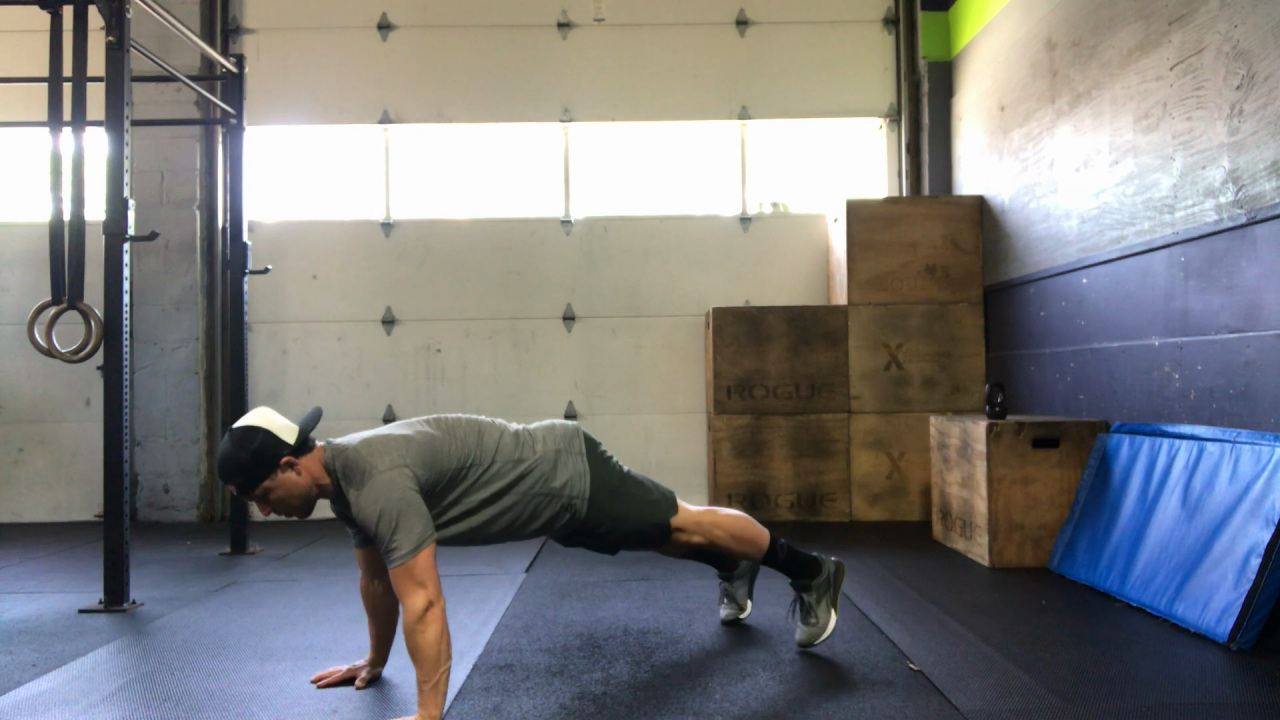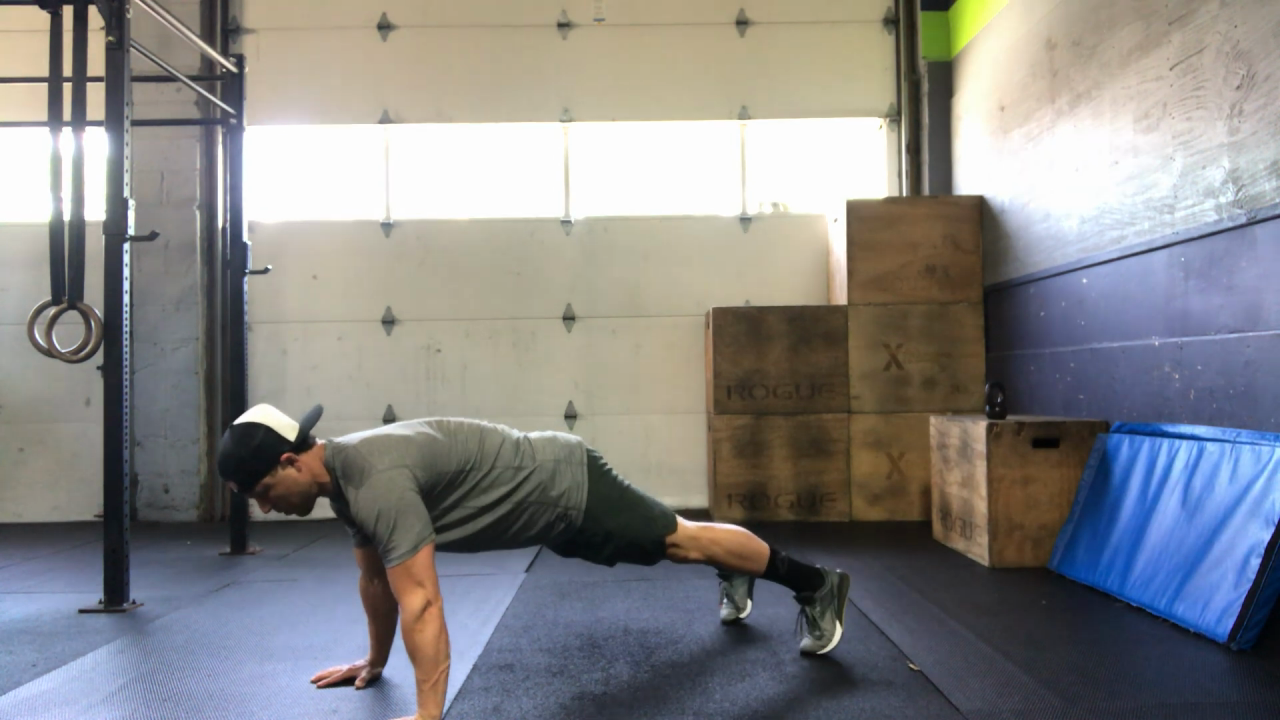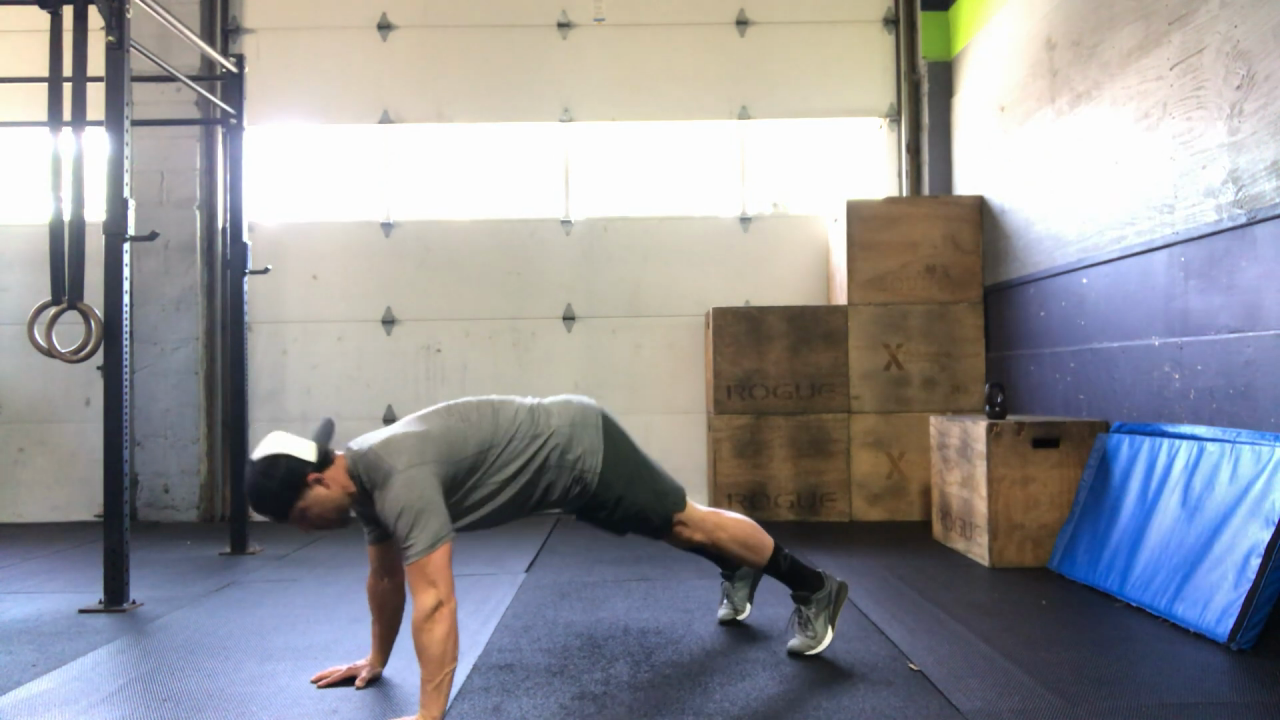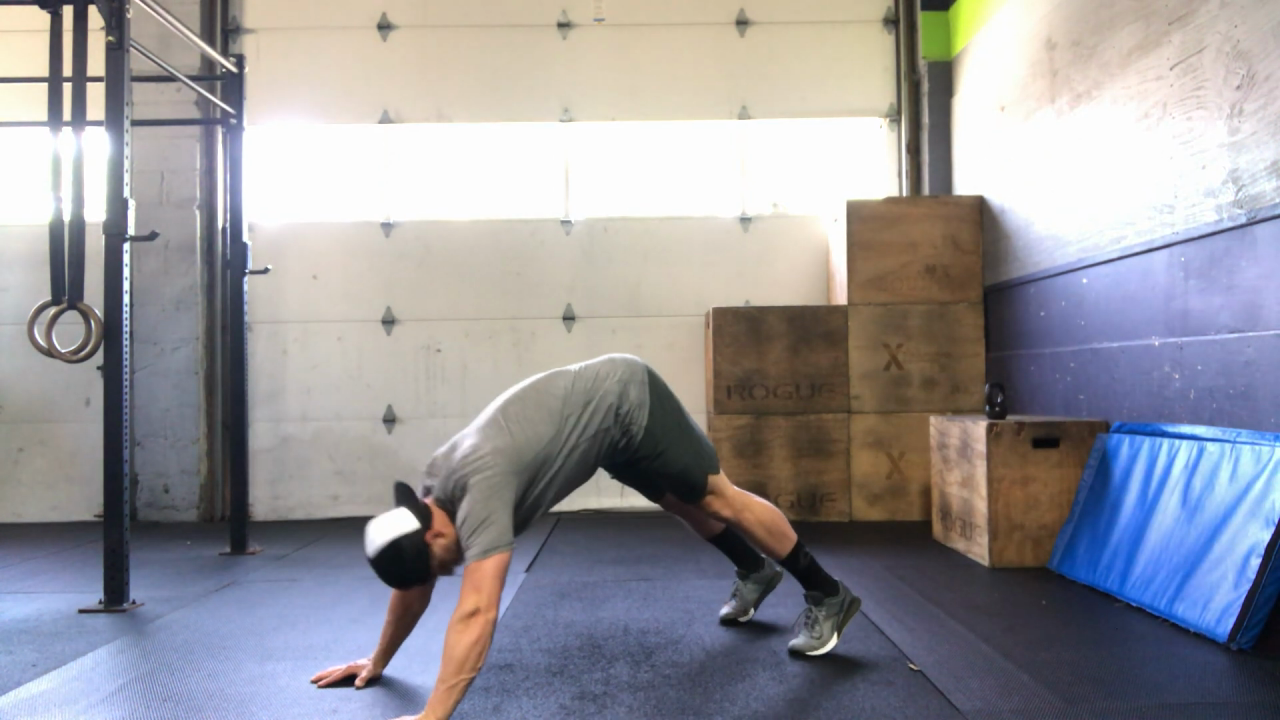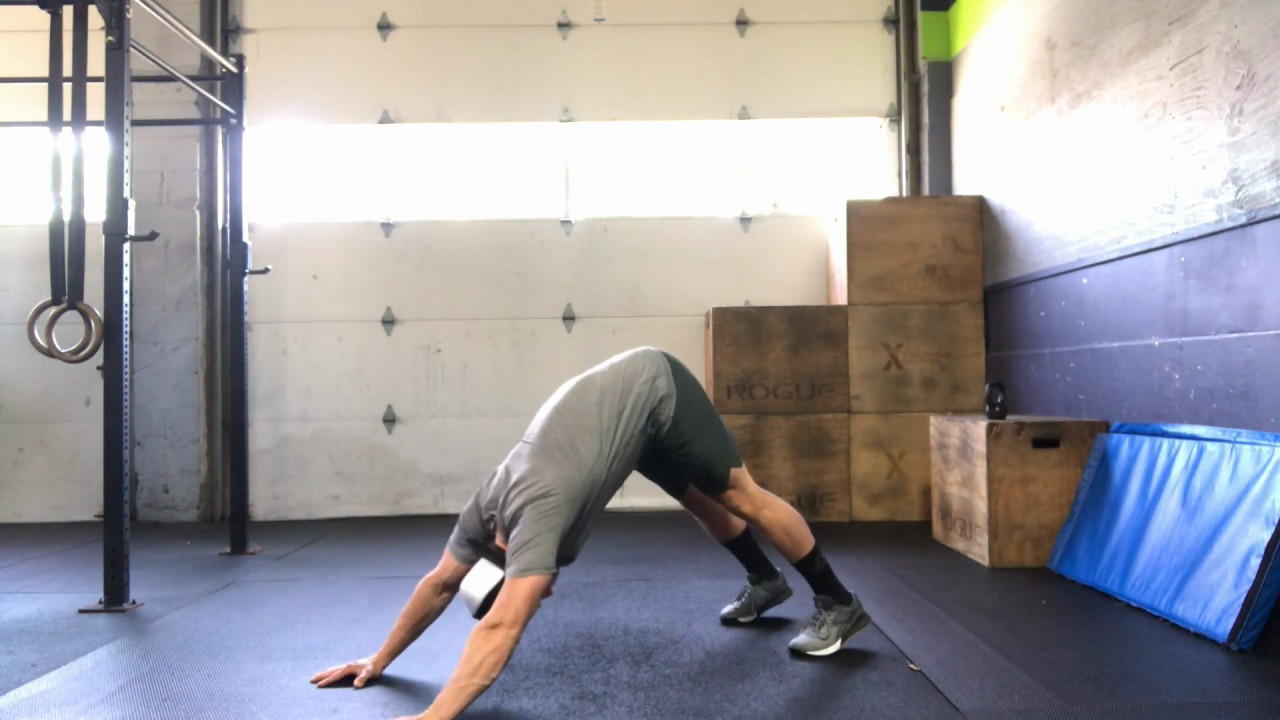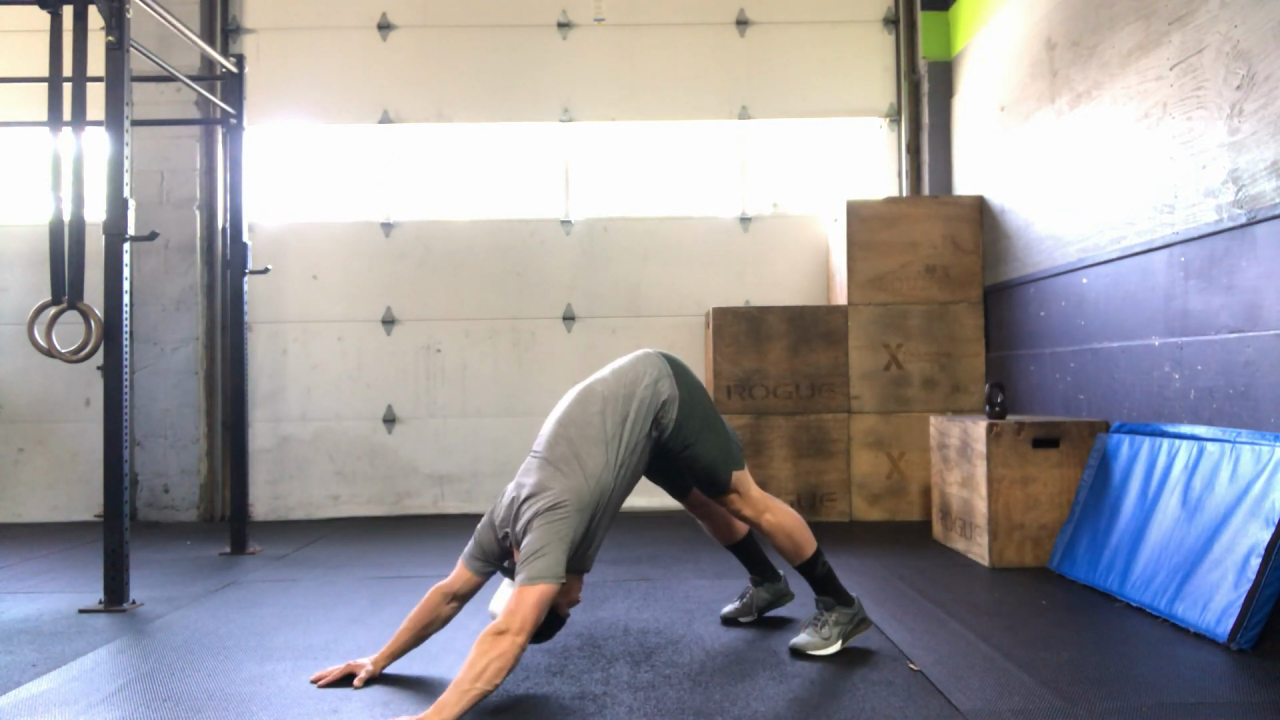
dt=0.7s
person 1, frame 1
left shoulder: (377, 483)
right shoulder: (344, 478)
left elbow: (423, 602)
right elbow: (376, 577)
right wrist: (374, 660)
left hip: (566, 477)
right hip: (552, 485)
left knee: (682, 524)
right knee: (661, 533)
left ankle: (812, 575)
right ankle: (735, 575)
person 1, frame 2
left shoulder: (377, 483)
right shoulder: (344, 478)
left elbow: (420, 603)
right elbow: (374, 579)
right wrist: (374, 660)
left hip: (564, 489)
right hip: (551, 496)
left knee: (681, 542)
right knee: (668, 541)
left ankle: (816, 586)
right ankle: (735, 578)
person 1, frame 3
left shoulder: (398, 478)
right shoulder: (362, 475)
left elbow: (434, 600)
right elbow: (385, 576)
right wrist: (375, 660)
left hip: (578, 448)
right hip: (561, 453)
left knee: (687, 521)
right knee: (661, 525)
left ankle: (814, 590)
right ankle: (738, 574)
person 1, frame 4
left shoulder: (480, 490)
right shoulder: (437, 487)
left elbow: (477, 610)
right elbow: (418, 587)
right wrist: (377, 661)
left hip: (627, 399)
right hip: (608, 414)
left knee: (718, 498)
right knee: (682, 503)
left ankle: (827, 596)
right ankle: (755, 572)
person 1, frame 5
left shoulder: (538, 512)
right shoulder: (489, 505)
left elbow: (502, 627)
right elbow: (439, 584)
right wrist: (379, 660)
left hip: (656, 389)
right hip: (631, 397)
left knee: (741, 496)
right knee: (699, 500)
left ankle: (838, 604)
right ankle: (766, 581)
person 1, frame 6
left shoulder: (548, 522)
right shoulder: (506, 518)
left elbow: (507, 634)
right elbow: (449, 593)
right wrist: (378, 660)
left hip: (658, 390)
right hip: (635, 397)
left knee: (743, 499)
right knee: (703, 503)
left ankle: (839, 606)
right ankle: (767, 583)
